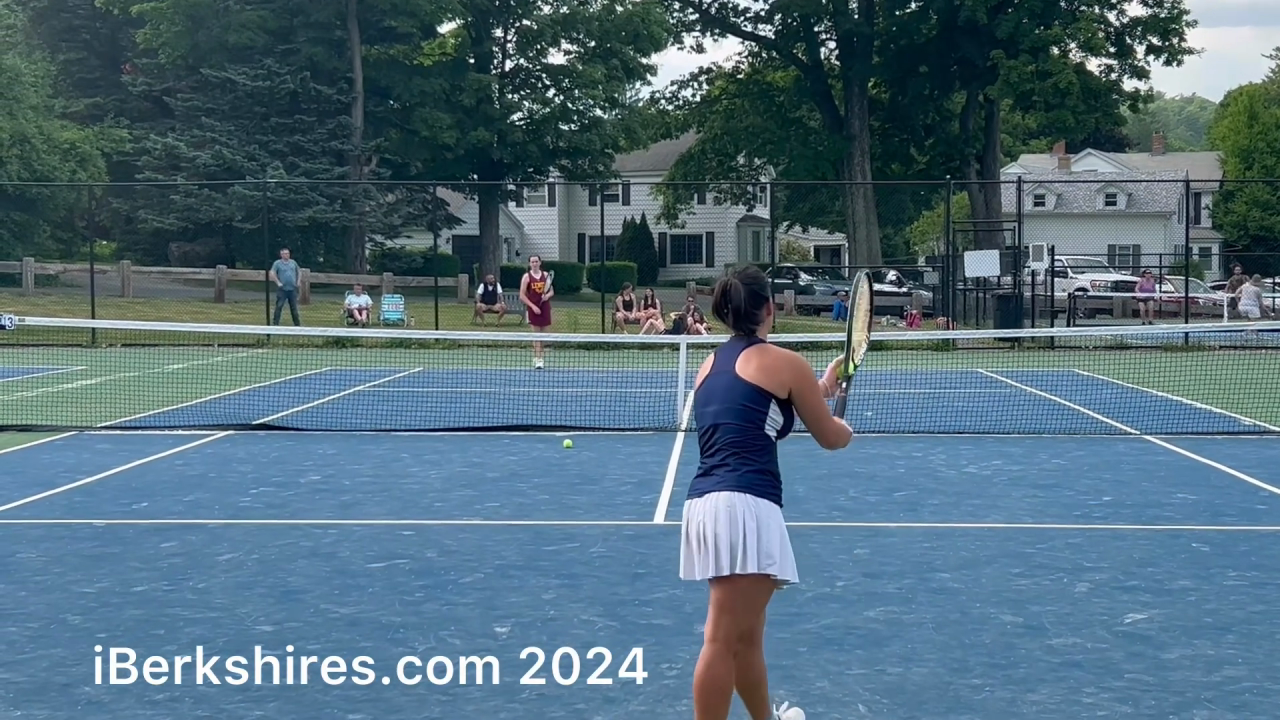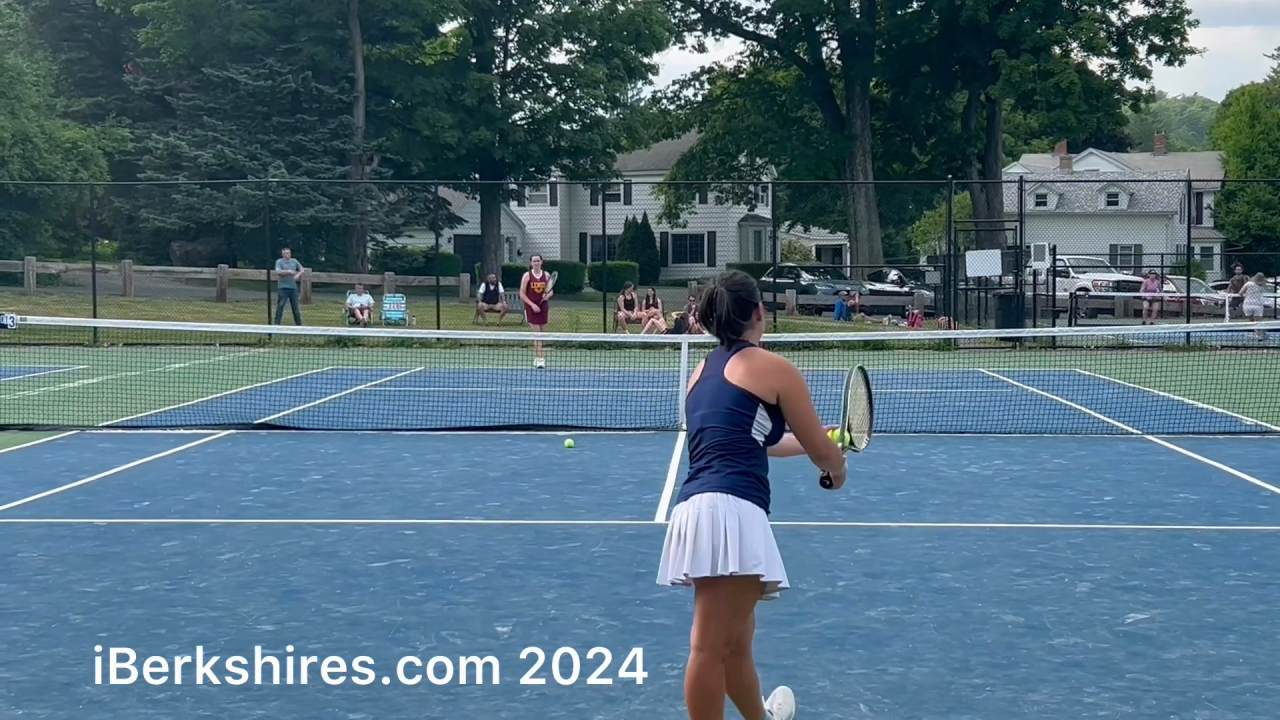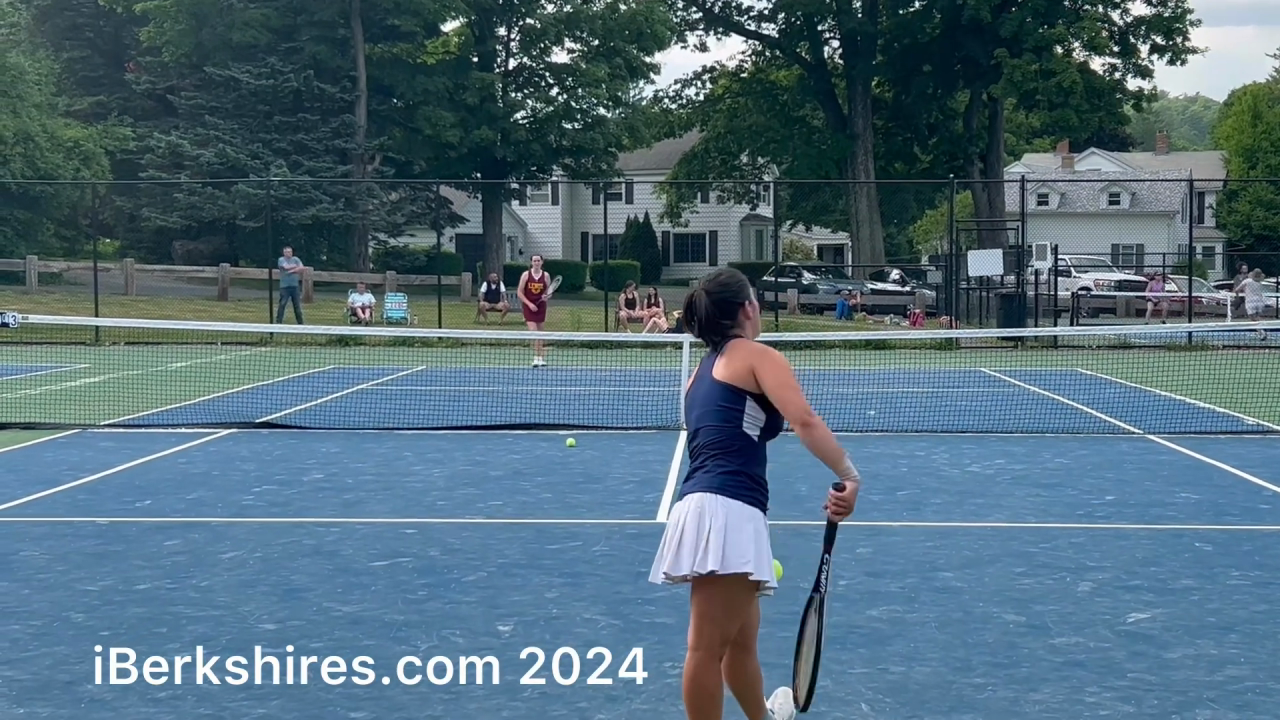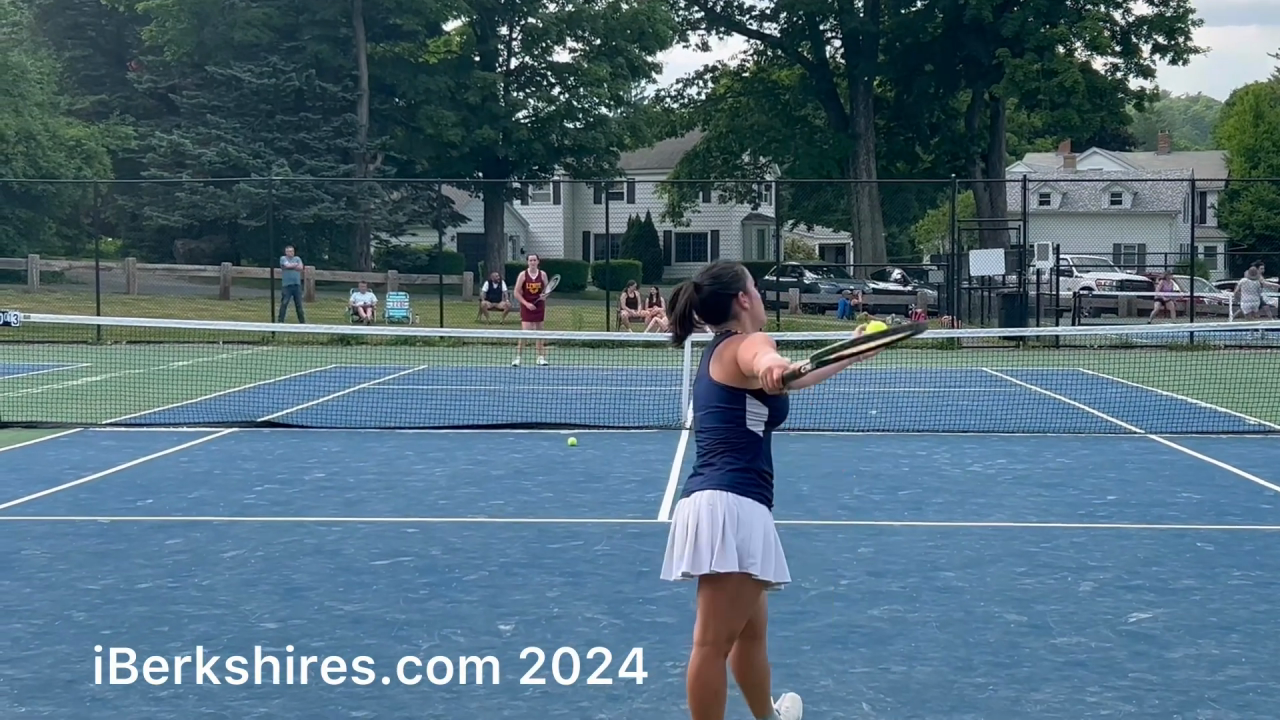
dt=0.2s
person 1, frame 1
left shoulder: (710, 365)
right shoulder: (784, 362)
right elbow: (830, 436)
left wrist: (819, 390)
right wrist: (843, 428)
left hip: (704, 505)
right hip: (745, 508)
left knee: (746, 635)
right knee: (724, 641)
person 1, frame 2
left shoulder: (704, 371)
right shoulder: (772, 367)
right elbow: (820, 447)
left wrist: (797, 444)
right wrist: (838, 469)
left hip: (698, 508)
right hip: (731, 513)
left knee: (736, 640)
right knee: (712, 647)
person 1, frame 3
left shoulder: (708, 367)
right shoulder: (754, 355)
right elbow: (803, 419)
right wrist: (848, 476)
left hip: (703, 507)
right hip: (724, 511)
left knee: (743, 635)
right knee: (709, 646)
person 1, frame 4
left shoulder: (723, 354)
right shoulder: (746, 345)
left elbow: (782, 372)
right elbow: (772, 370)
left wrist: (842, 356)
right wrist: (783, 369)
left hip: (712, 505)
right hip: (732, 510)
left knee: (750, 629)
right knee: (714, 642)
